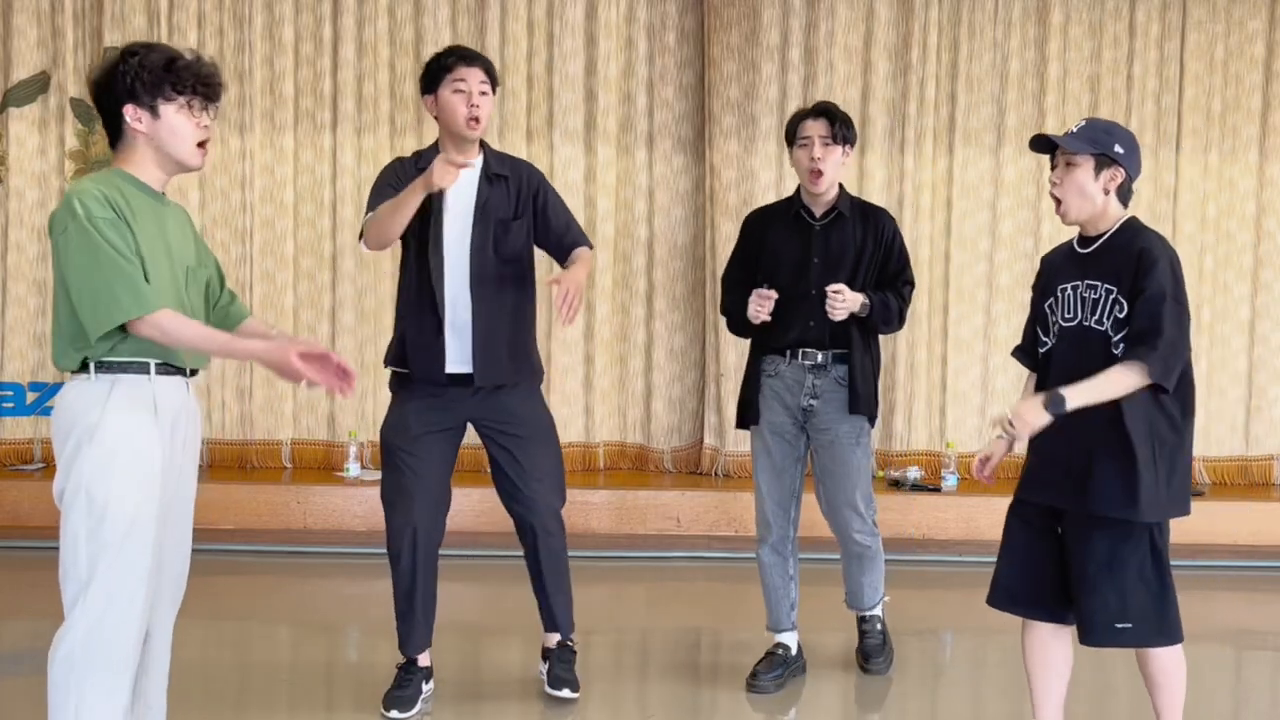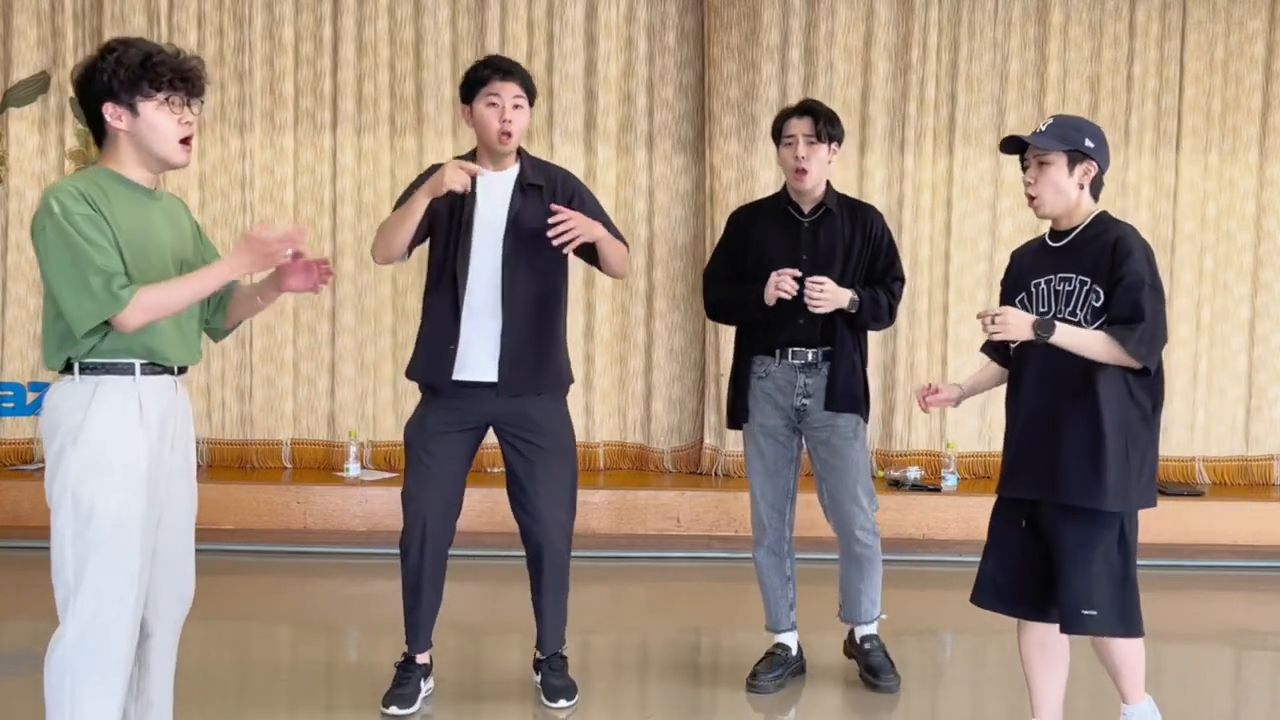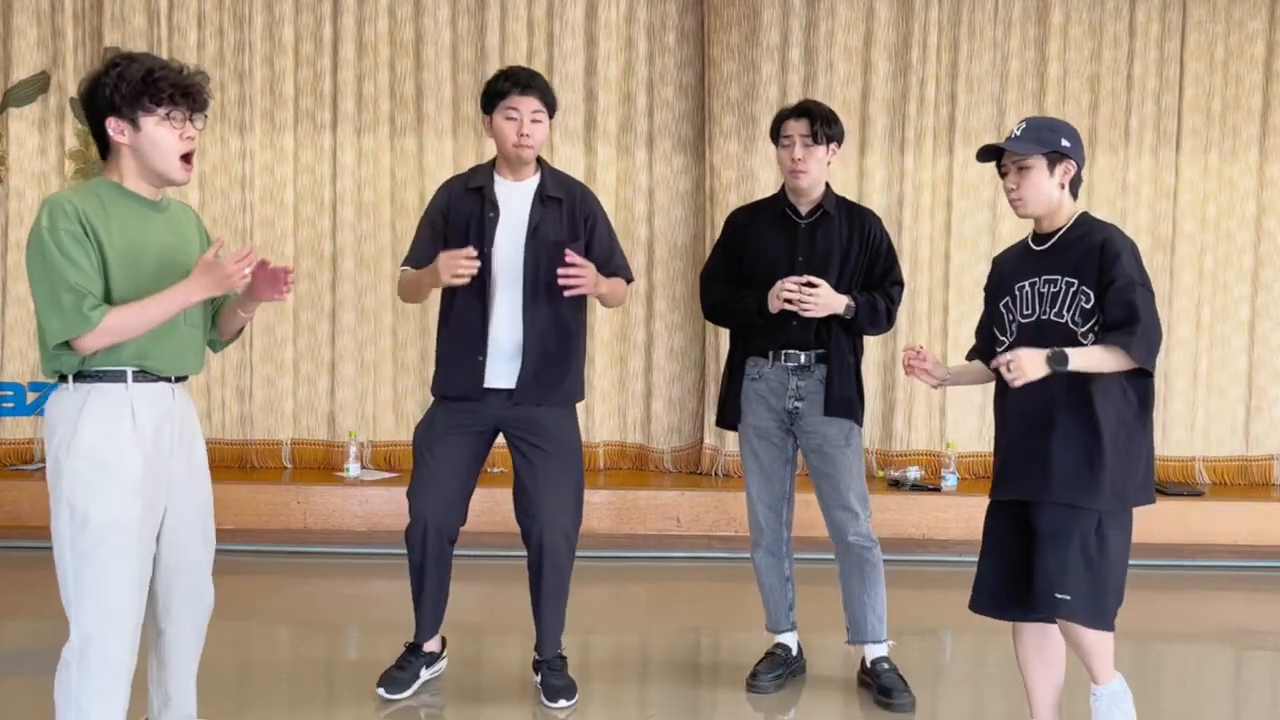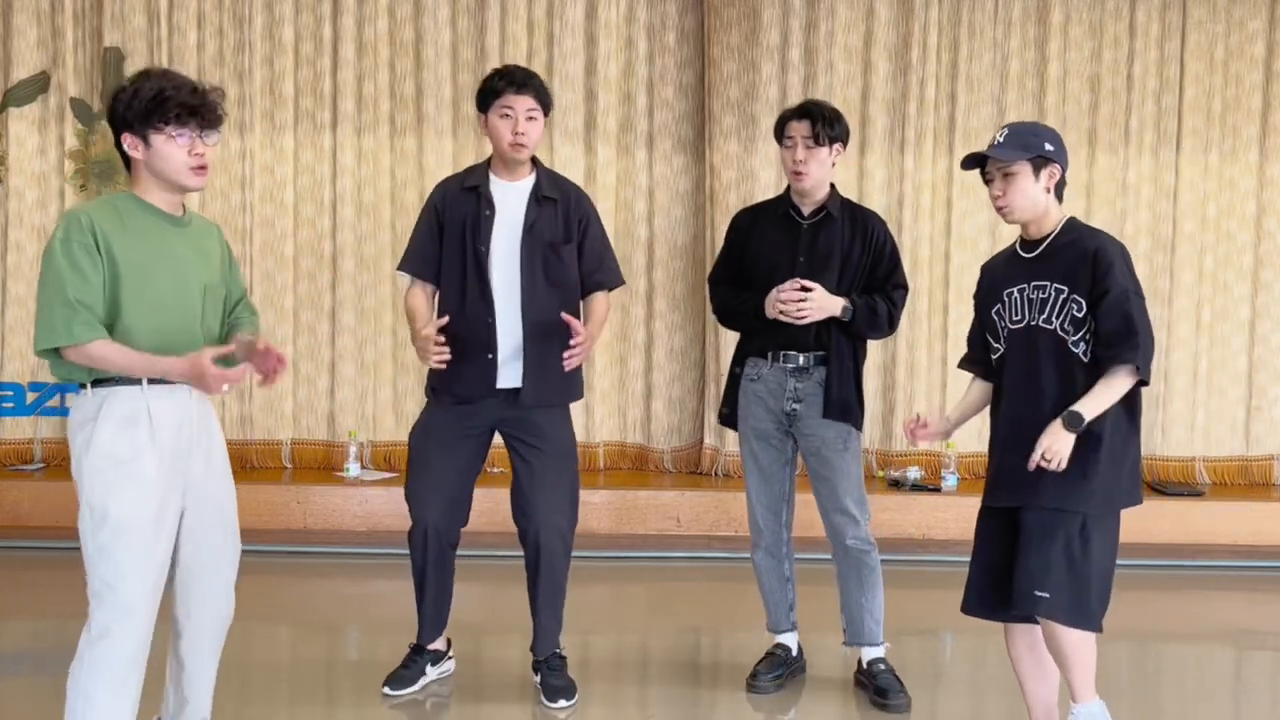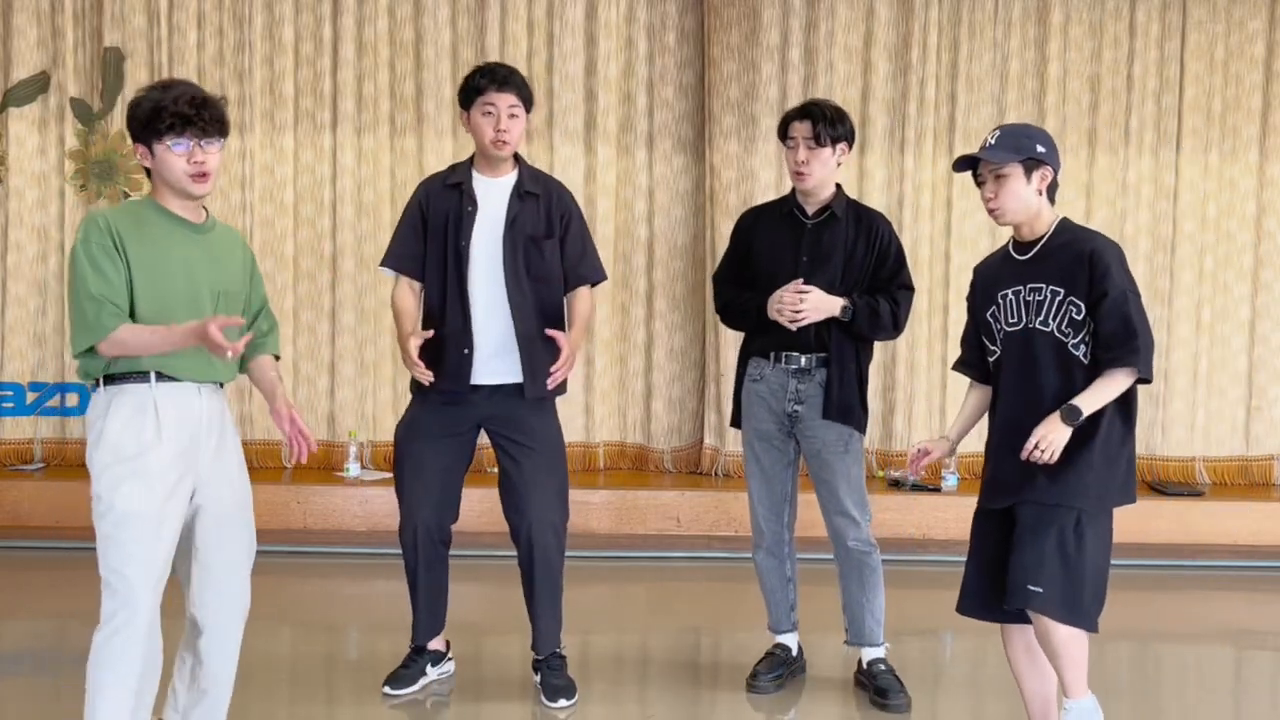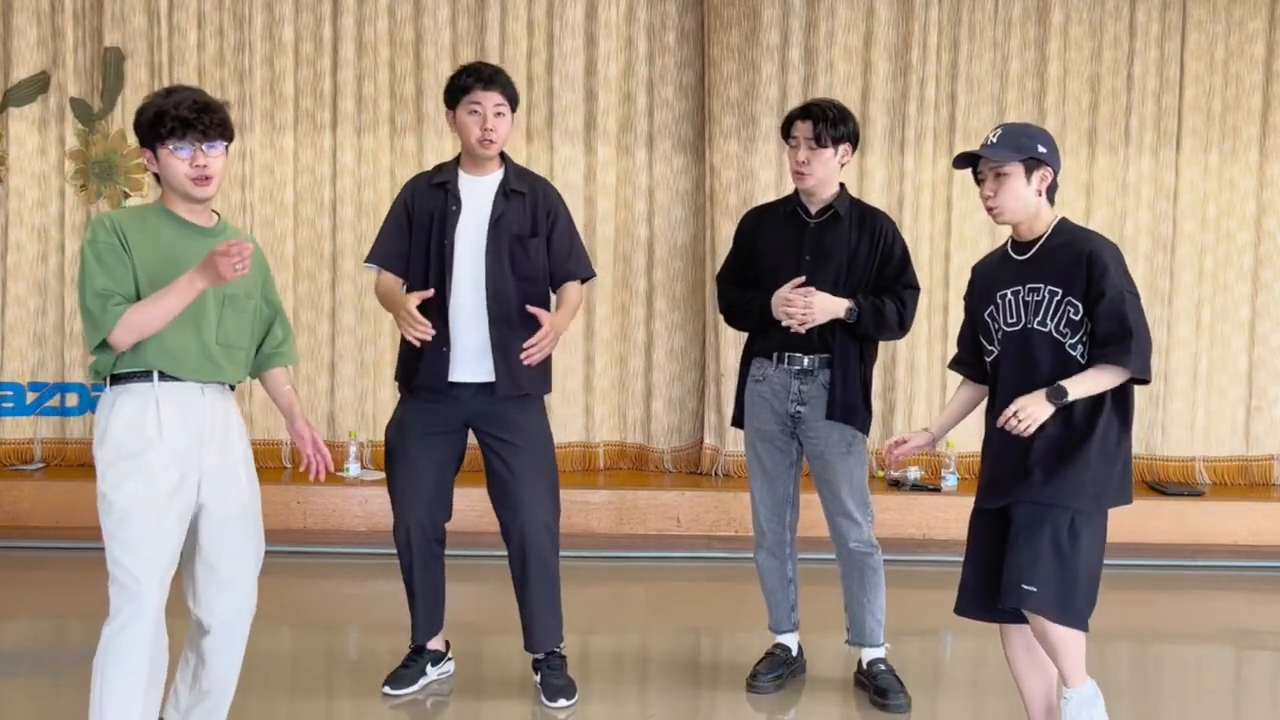
dt=0.2s
person 1, frame 1
left shoulder: (173, 216)
right shoulder: (88, 203)
left elbow: (222, 317)
right elbow: (142, 316)
left wrist: (292, 351)
right wrist: (262, 352)
left hip: (173, 407)
right hip: (113, 407)
left knee: (157, 597)
right knee: (107, 604)
person 1, frame 2
left shoulder: (173, 210)
right shoulder: (71, 202)
left elbow: (218, 316)
right elbow: (125, 310)
left wrist: (274, 286)
right wrist: (231, 264)
left hip: (169, 406)
right hip: (102, 407)
left knee: (166, 595)
right knee: (102, 607)
person 1, frame 3
left shoulder: (185, 221)
right shoulder: (69, 214)
left elbow: (214, 329)
right elbow: (85, 331)
left wrist: (249, 296)
right wrist: (193, 287)
left hip: (175, 413)
right hip: (101, 416)
left knee: (189, 595)
right knee: (108, 611)
person 1, frame 4
left shoulder: (209, 236)
right shoulder: (88, 225)
left elbow: (230, 329)
right elbow: (73, 341)
left wrist: (255, 351)
right wrist: (177, 367)
left hip: (197, 423)
right hip: (123, 422)
left knee: (210, 596)
right knee: (126, 606)
person 1, frame 5
left shoulder: (231, 243)
right shoulder: (108, 228)
left elbow: (256, 338)
right elbow: (107, 336)
left wrist: (278, 398)
right wrist: (193, 334)
left hip: (213, 419)
right hip: (137, 417)
left knee: (226, 595)
right knee: (135, 600)
person 1, frame 6
left shoulder: (243, 246)
right shoulder: (115, 230)
left elbow: (267, 348)
right elbow: (119, 331)
left wrist: (297, 418)
right wrist: (200, 277)
left hip: (221, 419)
right hip: (143, 416)
left knee: (232, 596)
right knee: (140, 597)
person 2, frame 1
left shoulder: (522, 180)
right shoulder: (409, 174)
left elbow: (580, 254)
right elbow: (374, 237)
left wrist: (577, 276)
right wrist: (425, 184)
left hip: (507, 378)
right hip: (425, 382)
left knee: (540, 511)
right knee: (412, 523)
left ankle: (558, 641)
right ankle: (416, 662)
person 2, frame 2
left shoulder: (558, 187)
right shoulder: (439, 182)
left elbow: (622, 265)
right elbow: (382, 252)
left wrist: (595, 237)
right wrist: (430, 191)
left hip: (533, 386)
right hip: (449, 385)
left knee: (548, 523)
right knee: (424, 520)
left ankle: (551, 655)
right ankle: (417, 660)
person 2, frame 3
left shoulder: (576, 201)
right shoulder: (456, 197)
left elbow: (620, 287)
right elbow: (407, 285)
left wrist: (596, 285)
right wrist: (433, 276)
left hip: (545, 393)
right hip: (464, 389)
left knee: (553, 527)
right knee: (429, 516)
left ankle: (549, 655)
right ankle: (426, 645)
person 2, frame 4
left shoulder: (569, 202)
right shoulder: (451, 197)
left elbow: (599, 289)
right elbow: (420, 284)
left wrist: (590, 331)
right wrist: (422, 332)
left hip: (540, 392)
right hip: (458, 389)
left knee: (548, 525)
right knee: (431, 519)
left ankle: (548, 655)
right ankle: (432, 645)
person 2, frame 5
left shoulder: (551, 198)
right shoulder: (434, 194)
left elbow: (582, 284)
right elbow: (404, 280)
left wrist: (574, 337)
right wrist: (408, 336)
left hip: (524, 388)
right hip: (444, 386)
left knee: (541, 522)
right knee: (422, 519)
left ankle: (549, 654)
right ankle: (430, 647)
person 2, frame 6
left shoulder: (538, 196)
right shoulder: (421, 193)
left elbow: (572, 280)
right elbow: (384, 279)
left wrist: (558, 322)
right wrist: (400, 303)
left hip: (511, 387)
right hip: (431, 385)
left knee: (533, 521)
right knee: (416, 519)
left ankle: (547, 654)
right ankle: (430, 647)
person 3, frame 1
left shoulder: (874, 224)
right shoulder: (763, 224)
left elbow: (899, 303)
right elbow: (730, 298)
left wrist: (861, 303)
right wrist: (749, 309)
left hip: (842, 382)
right hip: (776, 381)
left knee: (853, 517)
right knee: (775, 521)
left ankle: (869, 614)
right ankle: (785, 642)
person 3, frame 2
left shoulder: (863, 221)
right shoulder: (749, 221)
left elbow: (889, 300)
right elbow: (714, 298)
left wrist: (847, 298)
right wrist: (761, 295)
left hip: (834, 381)
right hip: (766, 381)
left knee: (857, 517)
right knee: (769, 522)
left ankle: (863, 633)
right ankle: (785, 643)
person 3, frame 3
left shoulder: (860, 224)
right shoulder: (746, 222)
left elbow: (887, 304)
right elbow: (712, 298)
left wrist: (843, 303)
right wrist: (765, 301)
left hip: (828, 384)
right hip: (761, 381)
left knee: (853, 525)
right knee: (767, 524)
left ankle: (875, 658)
right ankle: (785, 644)
person 3, frame 4
left shoulder: (864, 227)
right shoulder: (751, 223)
left elbow: (890, 309)
right elbow: (721, 299)
left wrist: (838, 306)
right wrist: (763, 305)
left hip: (828, 386)
right hip: (761, 381)
left knee: (850, 526)
right knee: (767, 524)
left ankle: (872, 658)
right ankle: (785, 644)
person 3, frame 5
left shoulder: (869, 227)
right shoulder: (757, 223)
left elbow: (895, 311)
right elbow: (725, 299)
left wrist: (836, 306)
right wrist: (766, 306)
left hip: (831, 387)
right hip: (764, 382)
left knee: (851, 527)
right knee: (769, 524)
left ankle: (872, 657)
right ankle: (786, 644)
person 3, frame 6
left shoulder: (873, 227)
right shoulder: (760, 222)
left elbow: (901, 310)
right elbow: (729, 299)
left wrist: (842, 308)
right wrist: (769, 305)
left hip: (834, 388)
right hip: (767, 383)
left knee: (854, 528)
right knee: (771, 524)
left ankle: (872, 657)
right ankle: (786, 644)
person 4, frame 1
left shoulder: (1148, 255)
right shoulder: (1054, 264)
left elbow: (1151, 364)
left wrist: (1056, 402)
right wrist: (1007, 434)
left hip: (1125, 470)
right hip: (1053, 468)
left knee: (1138, 610)
right knee: (1041, 601)
person 4, frame 2
left shoulder: (1122, 247)
right shoulder: (1025, 260)
left elbow: (1139, 345)
left wrist: (1043, 328)
right wrist: (958, 391)
left hip: (1098, 462)
right hip: (1030, 460)
left knee: (1098, 600)
right knee: (1030, 599)
person 4, frame 3
left shoulder: (1108, 249)
right shoulder: (1008, 265)
left elbow: (1137, 347)
left wrist: (1052, 359)
right wrist: (943, 373)
left hip: (1091, 461)
right hip: (1021, 462)
left knee: (1072, 594)
right knee: (1022, 601)
person 4, frame 4
left shoulder: (1099, 255)
right shoulder: (997, 271)
left elbow: (1131, 360)
left wrist: (1071, 422)
right wrist: (947, 424)
left hip: (1082, 465)
right hip: (1013, 465)
left knee: (1055, 595)
right knee: (1013, 602)
person 4, frame 5
left shoulder: (1095, 256)
right shoulder: (990, 273)
left elbow: (1131, 360)
left wrist: (1069, 415)
right wrist: (949, 440)
left hip: (1079, 462)
right hip: (1009, 463)
left knee: (1048, 591)
right knee: (1009, 603)
person 4, frame 6
left shoulder: (1093, 256)
right shoulder: (988, 273)
left elbow: (1128, 357)
left wrist: (1054, 395)
right wrist: (933, 433)
left hip: (1074, 460)
right hip: (1005, 462)
left knee: (1042, 589)
right knee: (1006, 602)
